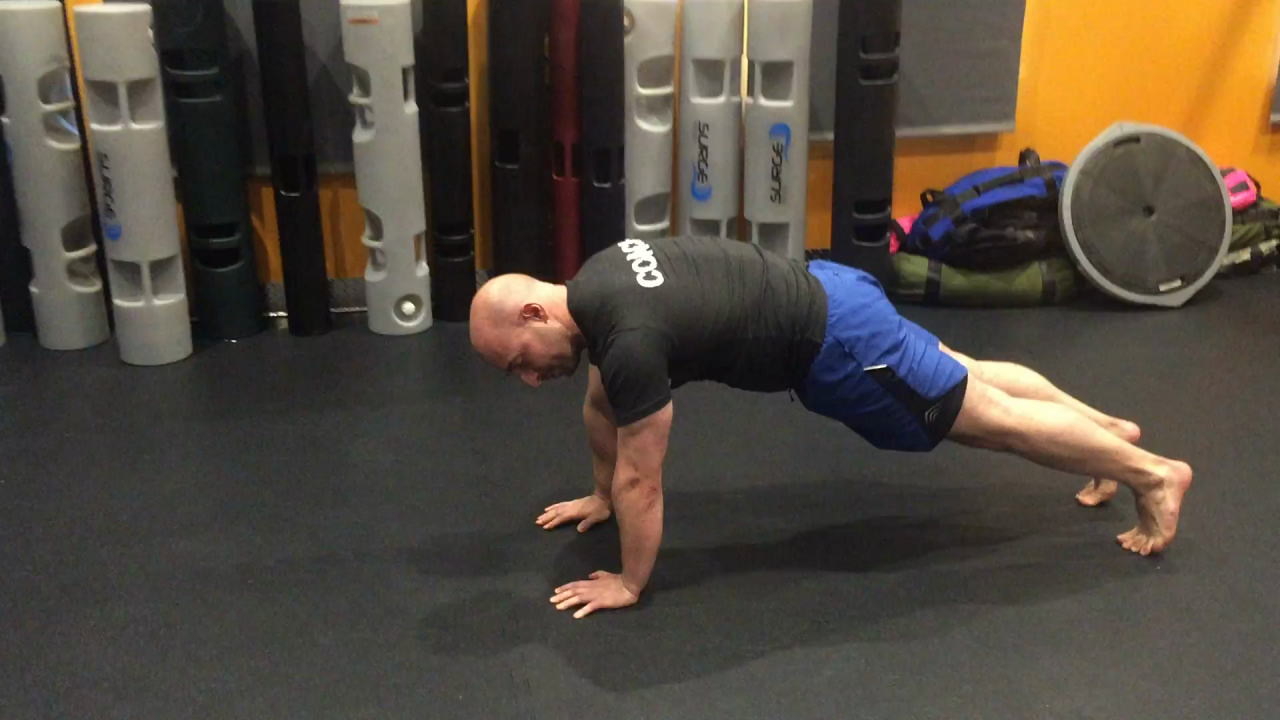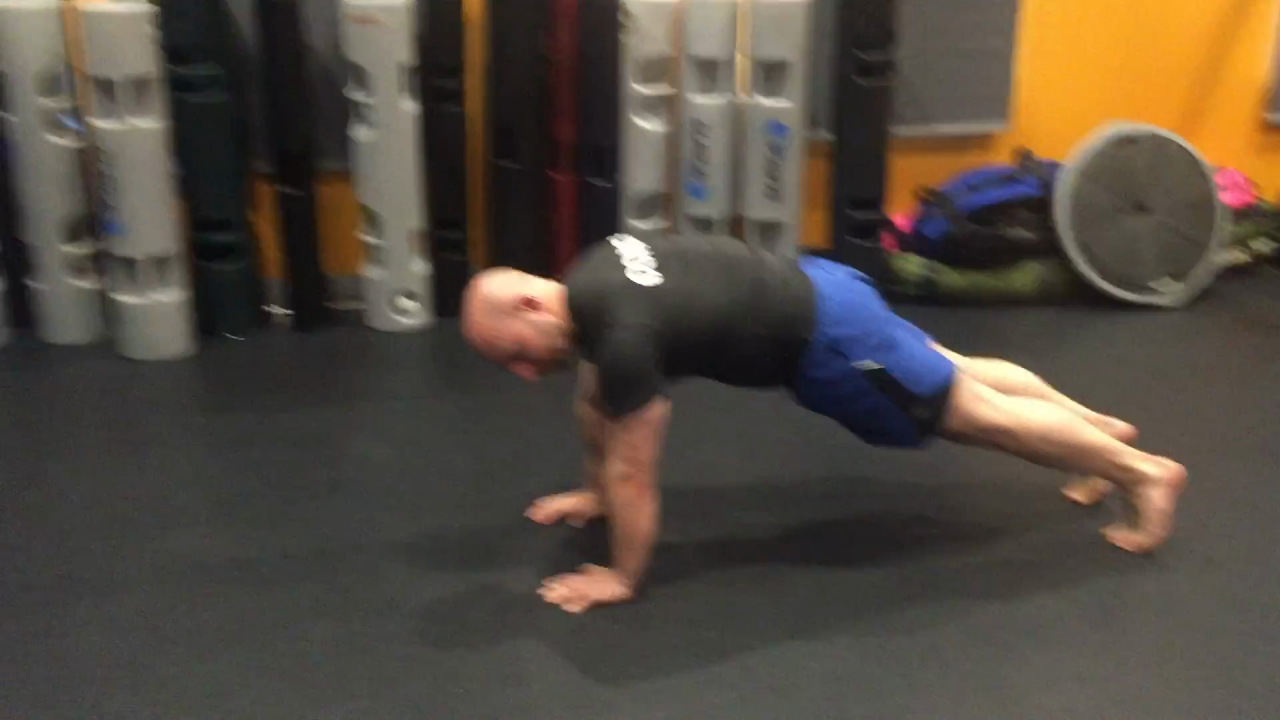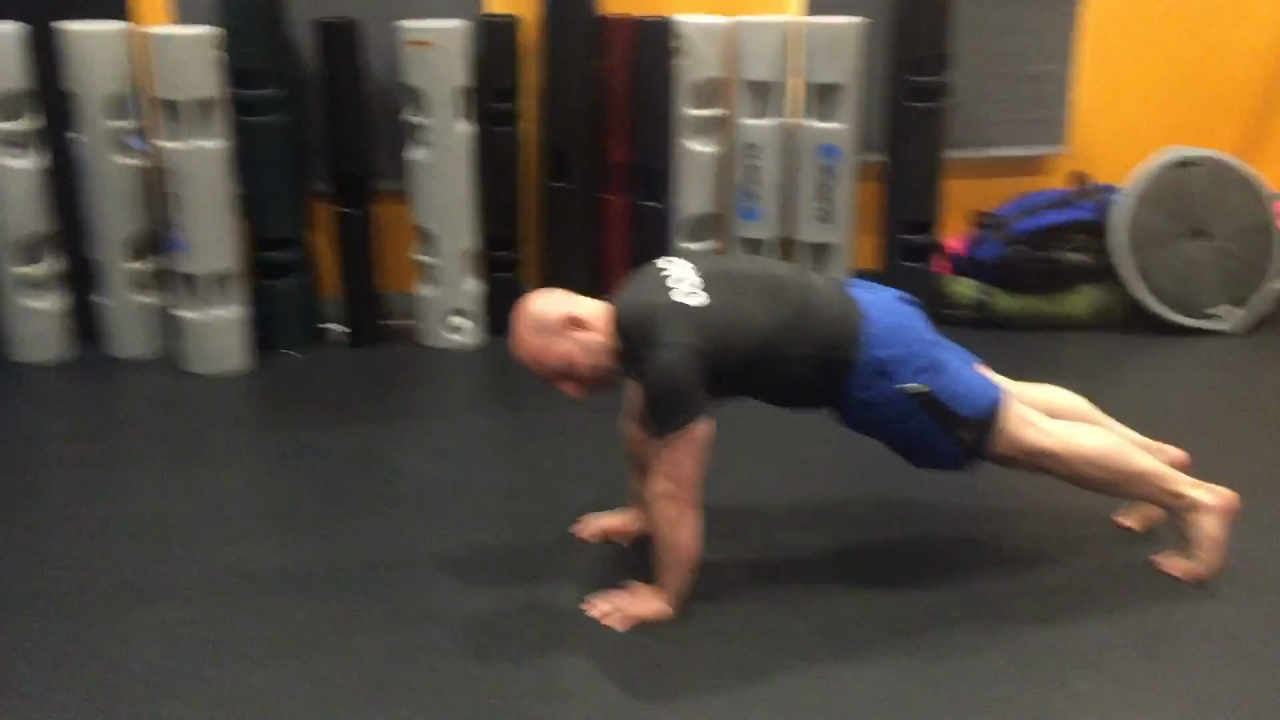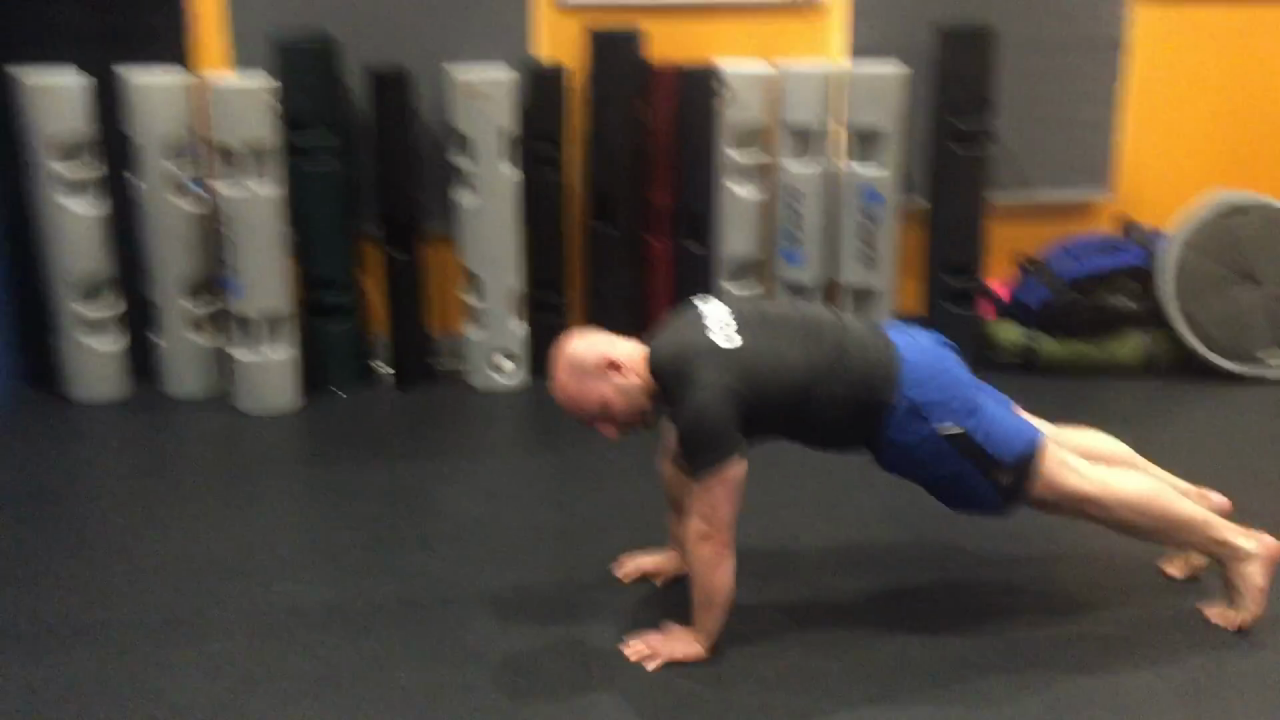
dt=0.1s
person 1, frame 1
left shoulder: (629, 336)
right shoulder: (592, 286)
left elbow: (641, 477)
right elbow: (601, 409)
left wrist: (630, 584)
right wrist: (602, 497)
left hip: (836, 345)
right hip: (822, 292)
left knee: (988, 419)
right knee: (968, 378)
left ankle: (1154, 475)
right ankle: (1110, 428)
person 1, frame 2
left shoulder: (622, 332)
right shoulder: (587, 282)
left elbow: (634, 472)
right elbow: (595, 404)
left wrist: (622, 578)
right wrist: (594, 493)
left hip: (825, 343)
right hip: (814, 289)
left knee: (978, 416)
right knee: (958, 376)
left ankle: (1143, 472)
right ankle: (1104, 426)
person 1, frame 3
left shoulder: (668, 351)
right shoulder: (636, 302)
left elbow: (679, 490)
right elbow: (641, 423)
left wrist: (665, 596)
right wrist: (639, 511)
left hip: (873, 364)
right hip: (862, 313)
left knee: (1023, 437)
right knee: (1006, 398)
left ankle: (1195, 500)
right ankle: (1155, 453)
person 1, frame 4
left shoulder: (702, 391)
right shoulder: (672, 342)
left elbow: (713, 530)
right elbow: (677, 463)
left wrist: (699, 637)
right wrist: (674, 552)
left hip: (908, 407)
right hip: (898, 355)
left knee: (1062, 481)
right knee: (1046, 441)
right ankle: (1199, 499)
